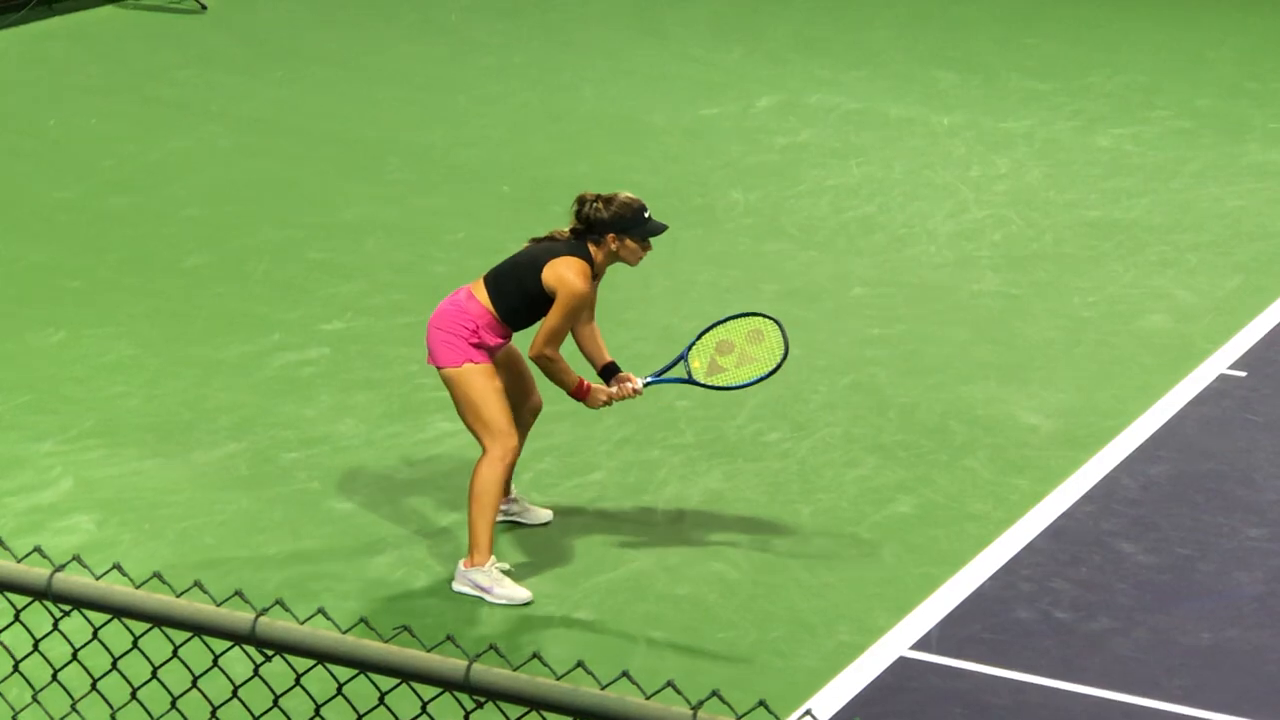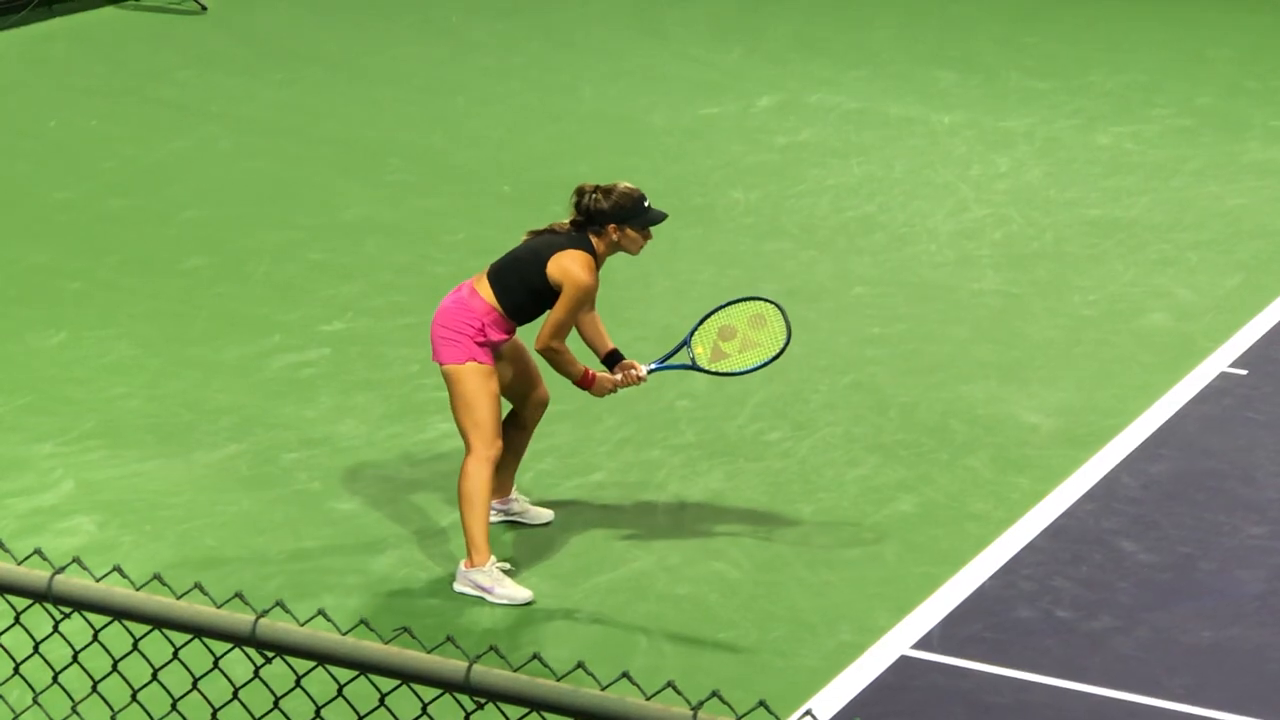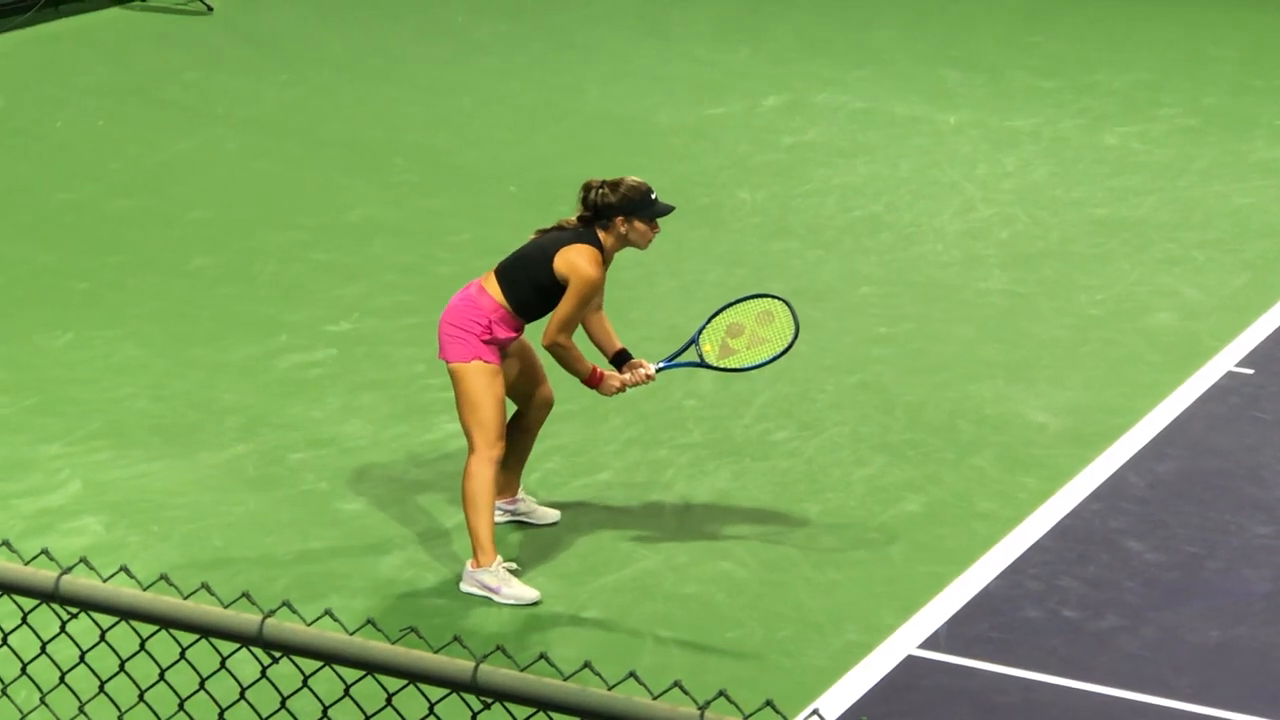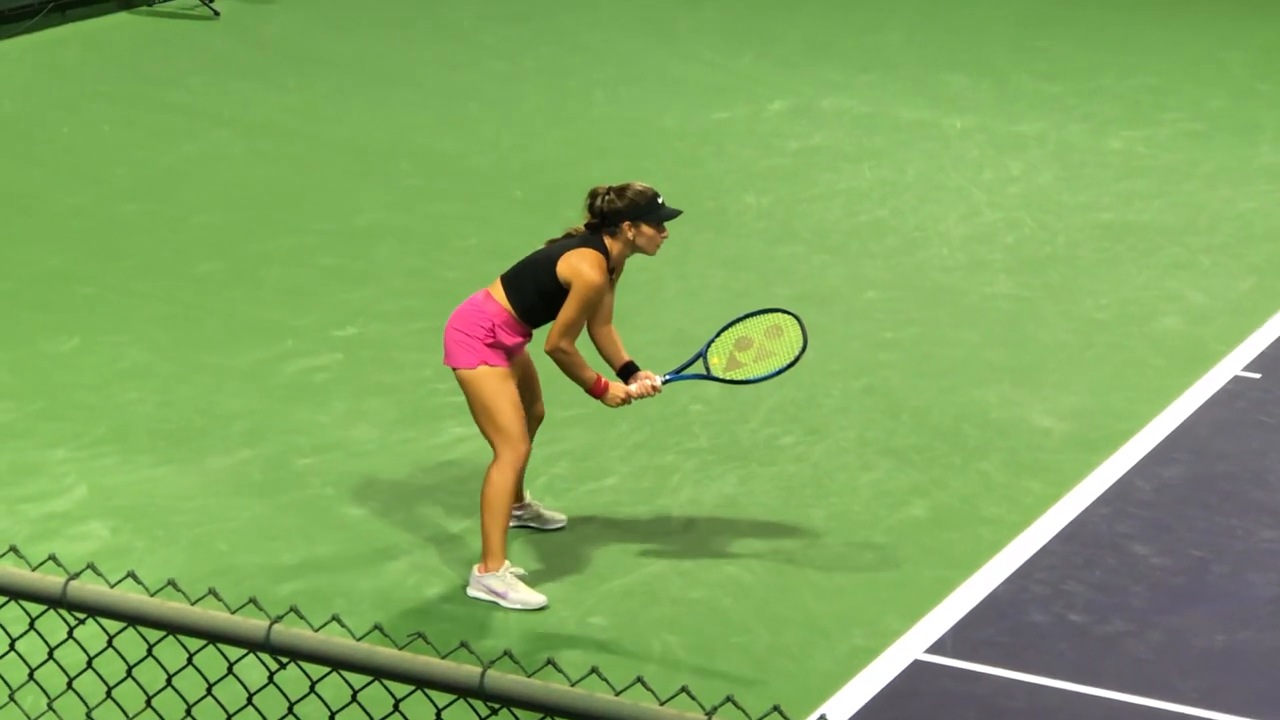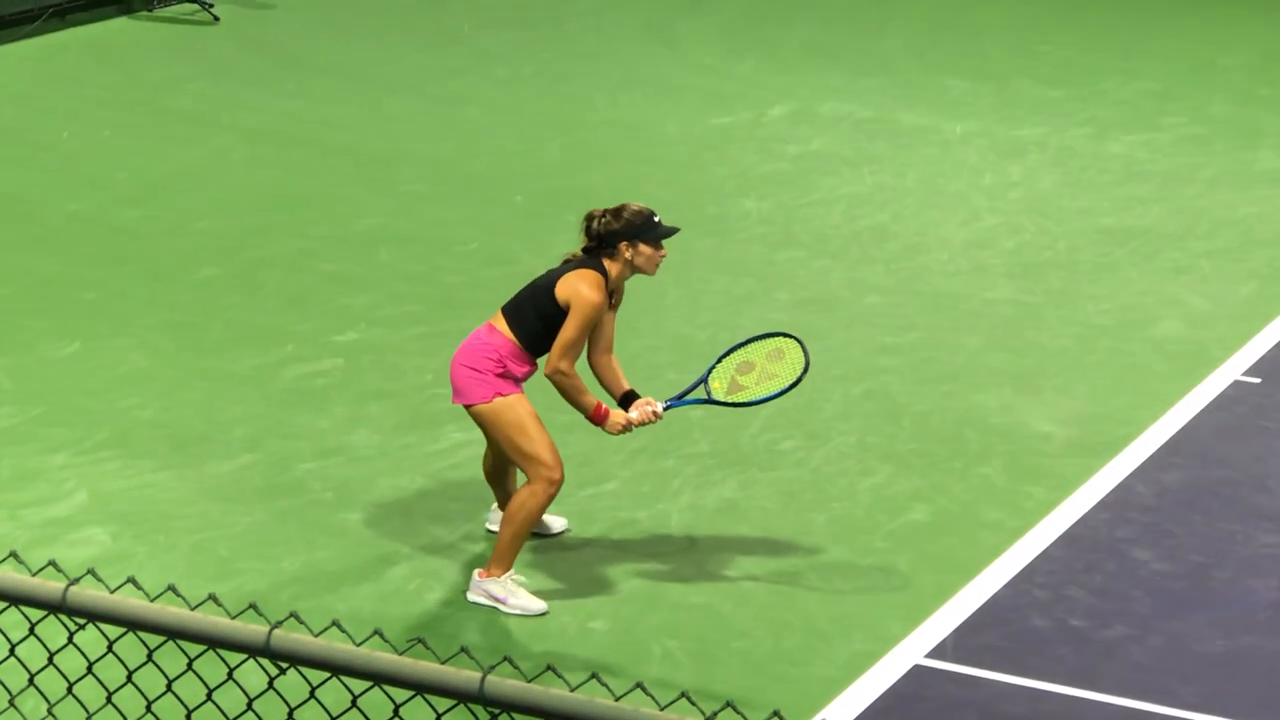
dt=0.3s
person 1, frame 1
left shoulder: (587, 255)
right shoulder: (575, 278)
left elbow: (583, 324)
right elbow: (543, 351)
left wrist: (611, 374)
right wrist: (584, 391)
left hip: (481, 329)
right hip: (461, 334)
left knee: (527, 406)
right knee: (502, 445)
left ankle: (500, 499)
right ankle: (475, 568)
person 1, frame 2
left shoulder: (585, 244)
right shoulder: (580, 271)
left elbow: (583, 311)
right elbow: (549, 344)
left wrist: (615, 361)
right wrist: (589, 380)
left hip: (485, 323)
right hip: (466, 331)
left knee: (534, 400)
right knee: (486, 446)
left ankle: (500, 498)
right ankle: (476, 567)
person 1, frame 3
left shoulder: (595, 242)
right shoulder: (587, 265)
left elbow: (591, 313)
right elbow: (556, 339)
left wrist: (623, 360)
right wrist: (597, 379)
left hip: (494, 326)
right hip: (473, 330)
left knee: (538, 402)
right knee: (489, 446)
left ankle: (506, 498)
right ankle: (483, 568)
person 1, frame 4
left shoulder: (607, 254)
right shoulder: (591, 270)
left elbow: (600, 326)
right elbow: (558, 345)
left wrist: (630, 373)
right wrist: (601, 388)
left hip: (501, 332)
right hip: (478, 335)
left knee: (529, 417)
right knee: (513, 448)
left ankle: (514, 505)
right ankle: (490, 573)
person 1, frame 5
left shoulder: (610, 284)
right shoulder: (590, 291)
left elbow: (600, 355)
right elbow: (559, 368)
left wrist: (630, 400)
right wrist: (601, 415)
left hip: (498, 364)
right hip: (485, 369)
left knee: (510, 443)
right knee: (547, 474)
left ankle: (506, 513)
right ankle: (491, 579)
